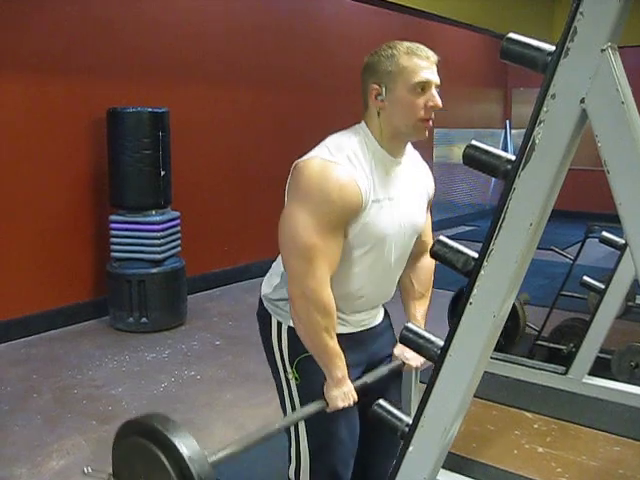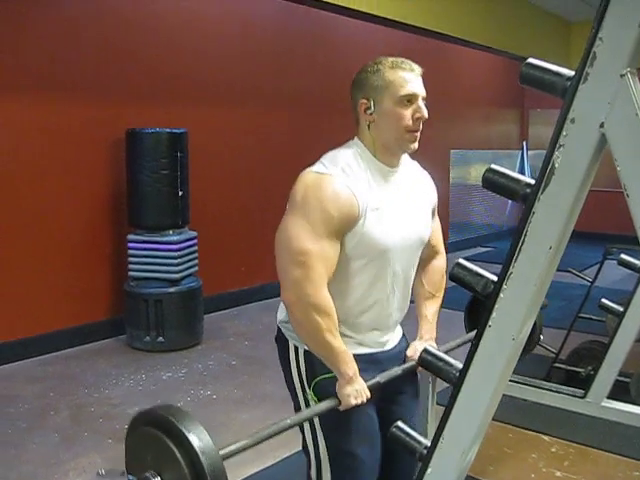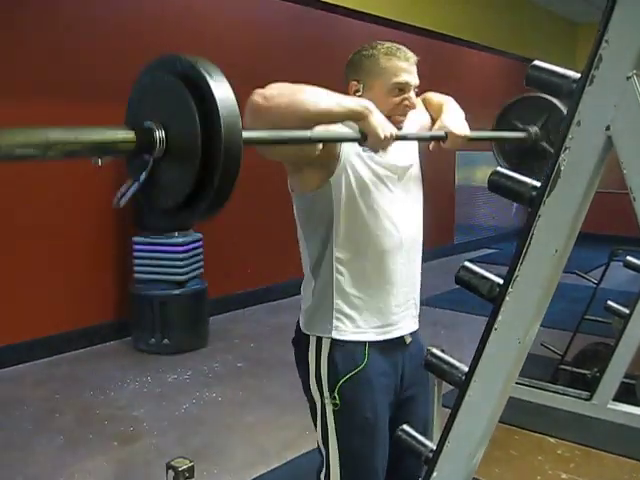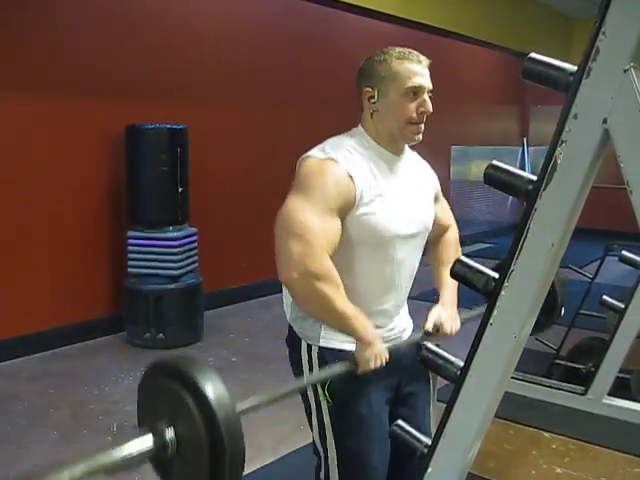
dt=0.7s
person 1, frame 1
left shoulder: (418, 170)
right shoulder: (330, 173)
left elbow: (420, 254)
right elbow: (307, 288)
right wrist: (336, 376)
left hip: (372, 324)
right hip: (303, 329)
left knee: (384, 441)
person 1, frame 2
left shoulder: (420, 181)
right shoulder: (329, 186)
left elbow: (433, 257)
right elbow: (302, 292)
left wrist: (426, 333)
right wrist: (345, 372)
left hip: (390, 347)
right hip: (323, 352)
person 1, frame 3
left shoulder: (403, 131)
right shoulder: (324, 143)
left elbow: (437, 100)
right elbow: (264, 105)
left wrist: (452, 115)
right wrist: (361, 111)
left hip: (405, 336)
right hip: (344, 345)
person 1, frame 4
left shoulder: (421, 171)
right shoulder: (332, 170)
left elbow: (445, 231)
right elbow: (300, 269)
left wrist: (448, 297)
right wrist: (363, 335)
left hip: (398, 340)
right hip: (337, 351)
